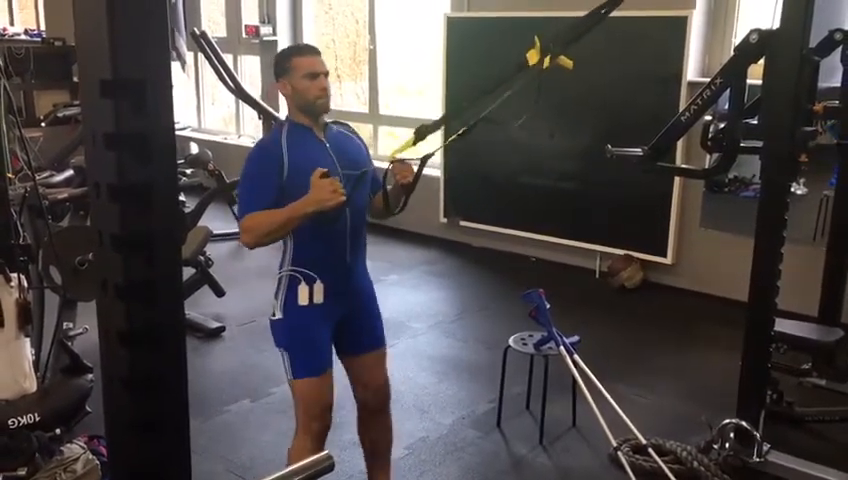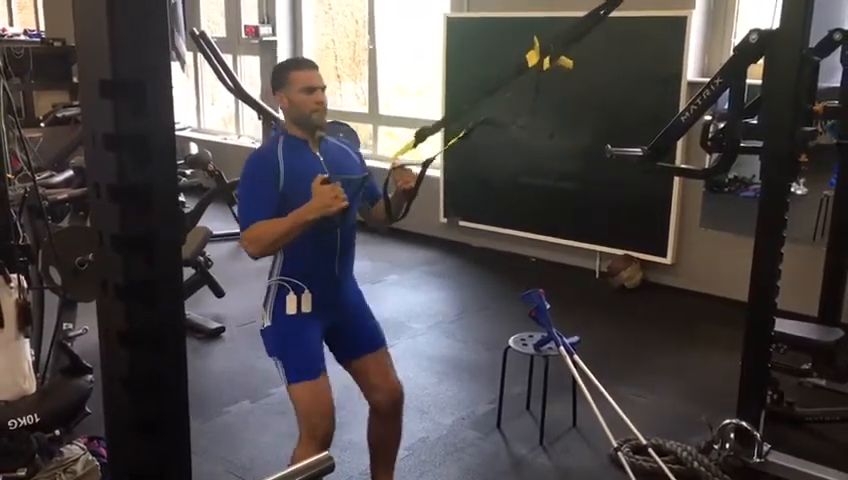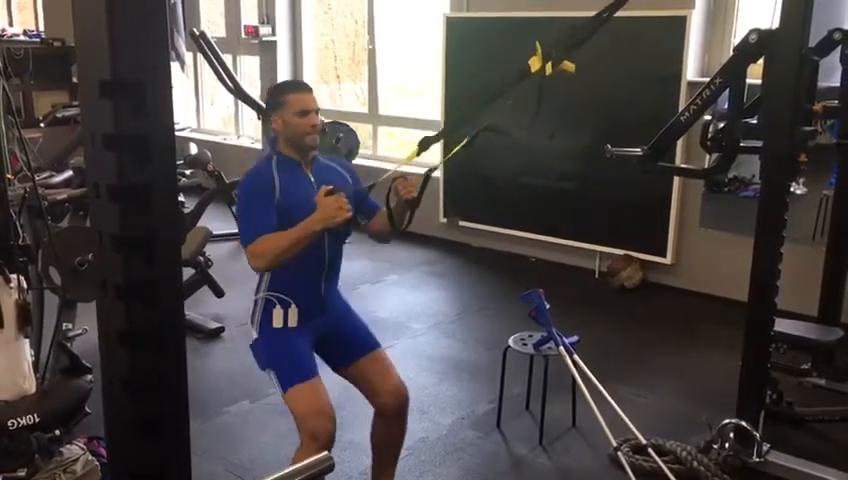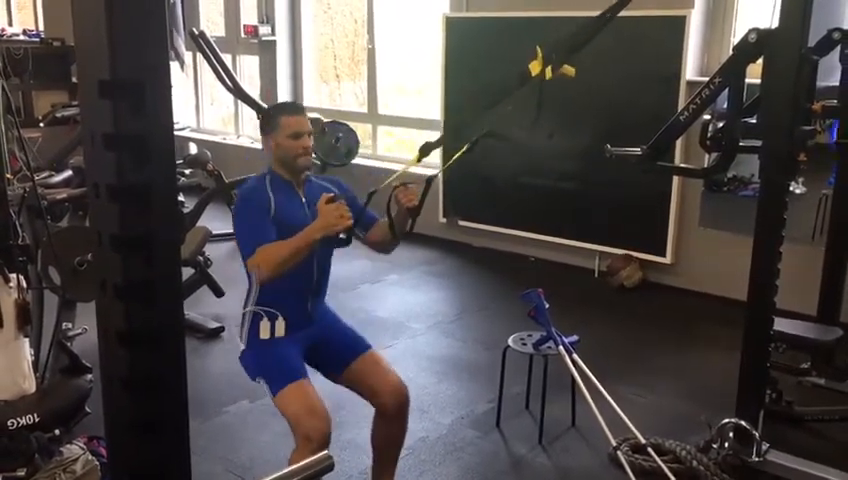
dt=0.2s
person 1, frame 1
left shoulder: (350, 140)
right shoulder: (272, 151)
left elbow: (376, 208)
right elbow: (249, 233)
left wrist: (399, 187)
right wrist: (310, 202)
left hip: (356, 287)
right hip: (305, 295)
left knee: (376, 398)
right knee: (314, 422)
person 1, frame 2
left shoulder: (345, 151)
right shoulder: (266, 162)
left elbow: (378, 215)
right elbow: (253, 243)
left wrist: (400, 193)
right wrist: (313, 209)
left hip: (344, 295)
right hip: (294, 304)
left knee: (388, 398)
right knee: (318, 428)
person 1, frame 3
left shoulder: (338, 170)
right shoulder: (260, 180)
left elbow: (380, 230)
right elbow: (259, 257)
left wrist: (402, 205)
right wrist: (317, 221)
left hip: (331, 307)
right hip: (282, 318)
left knee: (394, 398)
right knee: (320, 431)
person 1, frame 4
left shoulder: (330, 188)
right shoulder: (254, 197)
left elbow: (380, 242)
right elbow: (262, 268)
left wrist: (402, 215)
right wrist: (319, 228)
left hip: (319, 319)
right hip: (270, 330)
left knee: (395, 396)
right knee: (315, 431)
